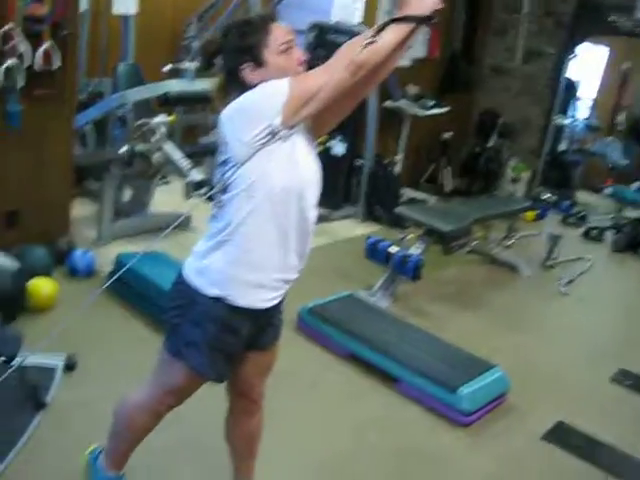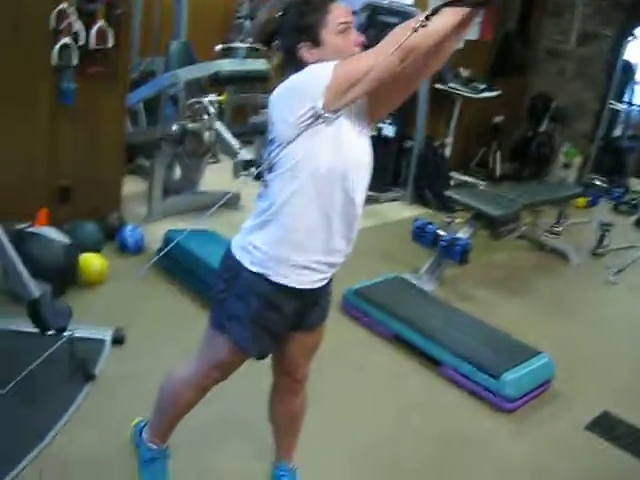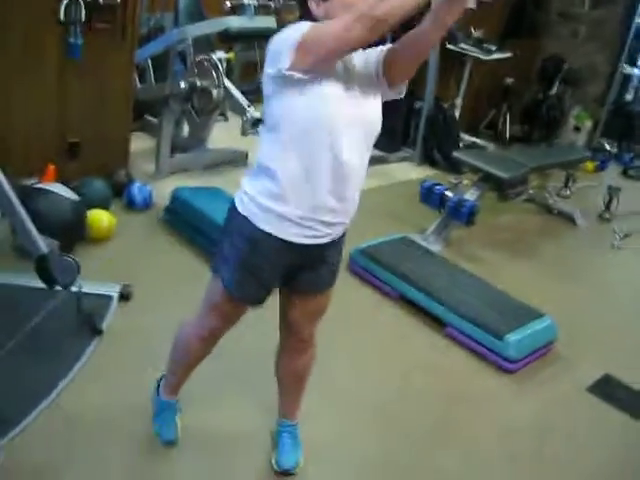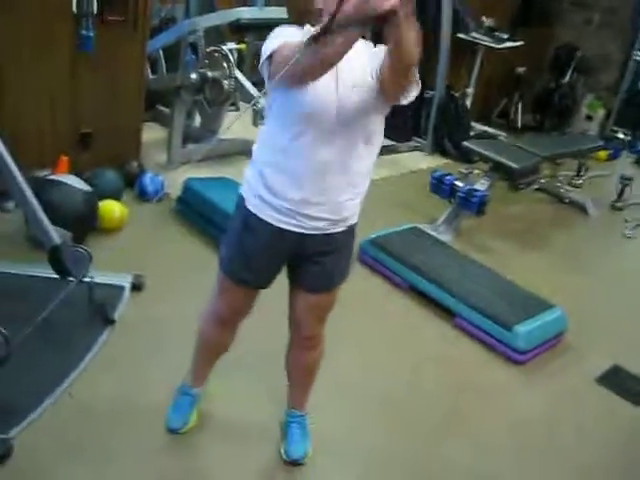
dt=0.2s
person 1, frame 1
left shoulder: (294, 123)
right shoulder: (249, 112)
left elbow: (361, 80)
right elbow: (350, 66)
left hip: (264, 298)
right hip: (218, 296)
left knee: (249, 398)
right knee: (164, 394)
person 1, frame 2
left shoulder: (353, 105)
right shoulder: (299, 92)
left elbow: (415, 68)
right elbow: (399, 51)
left hip: (313, 279)
right hip: (263, 274)
left knee: (293, 378)
right knee: (208, 370)
right ankle: (151, 439)
person 1, frame 3
left shoulder: (372, 67)
right shoulder: (291, 44)
left elbow: (420, 39)
left hip: (325, 236)
right hip: (264, 225)
left knee: (300, 336)
right knee: (212, 321)
left ankle: (287, 424)
right ankle: (166, 392)
person 1, frame 4
left shoulder: (380, 63)
right shoulder: (288, 42)
left elbow: (404, 62)
right elbow: (301, 68)
left hip: (331, 230)
right hip: (265, 215)
left knee: (308, 332)
right knee: (225, 313)
left ankle: (296, 416)
right ankle: (192, 387)
